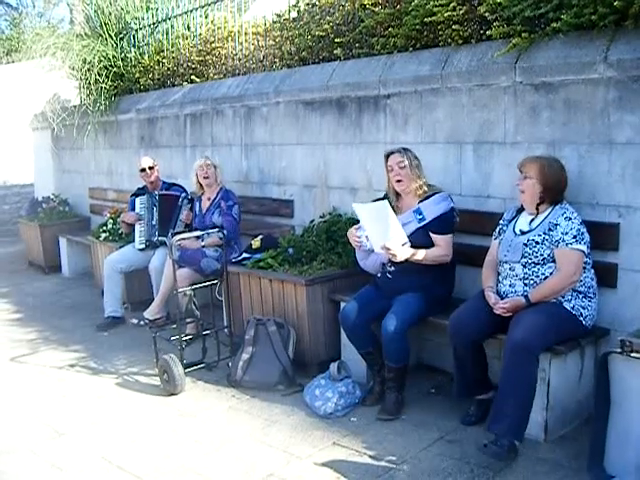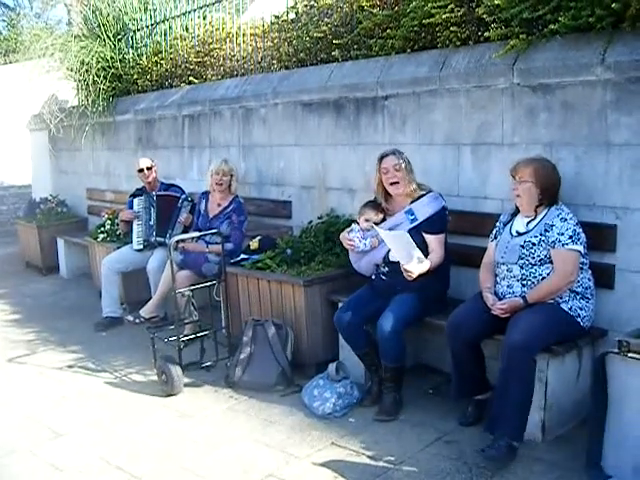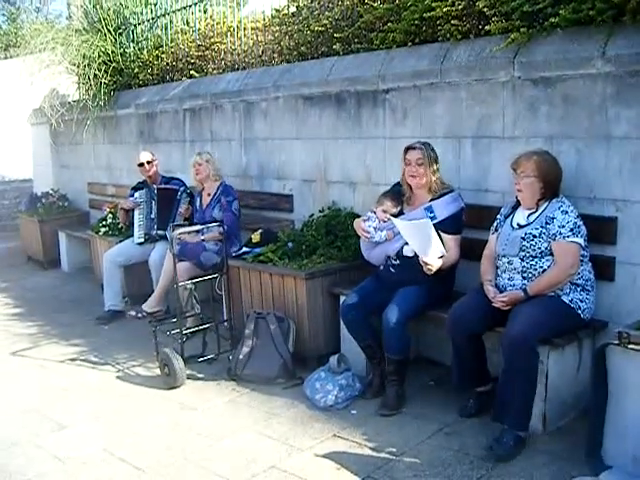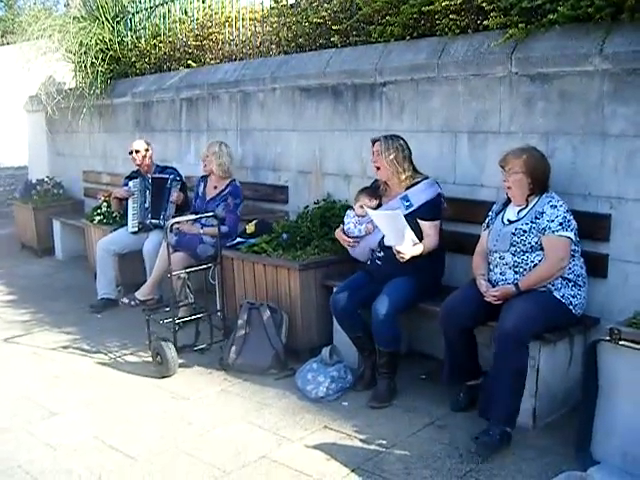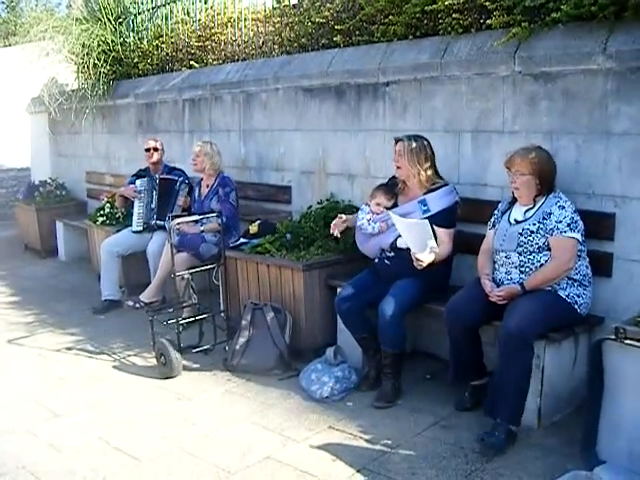
dt=1s
person 1, frame 1
left shoulder: (565, 220)
right shoulder: (511, 216)
left elbow: (569, 275)
right elbow: (491, 260)
left wrist: (525, 301)
right wrist: (490, 291)
left hip: (558, 304)
right hip: (506, 299)
left knee: (520, 342)
right knee: (460, 325)
left ankle: (507, 435)
right ankle: (483, 393)
person 1, frame 2
left shoulder: (561, 221)
right shoulder: (507, 219)
left elbow: (565, 276)
right elbow: (488, 263)
left wrist: (522, 301)
right wrist: (488, 293)
left hip: (556, 305)
right hip: (504, 300)
left knee: (518, 343)
right knee: (458, 325)
left ankle: (507, 436)
right ankle: (480, 394)
person 1, frame 3
left shoulder: (562, 213)
right shoulder: (508, 211)
left elbow: (567, 268)
right elbow: (489, 254)
left wrist: (523, 293)
right wrist: (489, 285)
left hip: (557, 297)
right hip: (504, 292)
left knee: (518, 335)
right knee: (459, 317)
left ankle: (515, 428)
right ankle: (482, 387)
person 1, frame 4
left shoulder: (552, 208)
right shoulder: (500, 208)
left elbow: (557, 262)
right elbow: (481, 251)
left wrist: (515, 288)
right wrist: (482, 280)
left hip: (549, 292)
right hip: (497, 287)
left knee: (510, 330)
right knee: (452, 310)
left ankle: (501, 423)
right ankle: (473, 380)
person 1, frame 5
left shoulder: (559, 209)
right shoulder: (505, 207)
left elbow: (563, 263)
right elbow: (486, 250)
left wrist: (520, 288)
right wrist: (486, 279)
left hip: (554, 291)
right hip: (502, 286)
left knee: (515, 329)
right knee: (457, 310)
left ankle: (507, 421)
right ankle: (478, 380)
person 2, frame 1
left shoulder: (436, 204)
right shoulder: (387, 202)
left elbow: (445, 253)
right elbow: (371, 236)
left wrist: (409, 253)
right wrist: (356, 234)
left hip: (425, 287)
right hip: (386, 282)
left knee: (392, 326)
right knee: (349, 316)
left ankle: (394, 391)
right ankle: (379, 378)
person 2, frame 2
left shoulder: (428, 204)
right shoulder: (381, 204)
left elbow: (437, 253)
left wrist: (421, 266)
right wrist: (348, 236)
left hip: (421, 287)
right hip: (383, 283)
left knee: (387, 326)
right knee: (344, 318)
left ankle: (392, 392)
right ankle: (377, 377)
person 2, frame 3
left shoulder: (446, 203)
right shoulder: (397, 192)
left elbow: (453, 251)
left wrist: (438, 263)
right wrist: (360, 222)
left hip: (425, 280)
right hip: (388, 274)
left knee: (393, 317)
right knee: (349, 309)
left ankle: (395, 386)
right ankle: (379, 369)
person 2, frame 4
left shoulder: (423, 190)
right shoulder: (378, 189)
left elbow: (432, 239)
left wrist: (414, 250)
right wrist: (342, 231)
left hip: (415, 272)
right hip: (378, 268)
left knee: (382, 309)
right knee: (339, 301)
left ankle: (386, 378)
right ankle: (369, 361)
person 2, frame 5
left shoulder: (439, 196)
right shoulder: (394, 185)
left elbow: (446, 245)
left wrist: (430, 257)
right wrist: (348, 220)
left hip: (421, 274)
right hip: (385, 267)
left knee: (388, 310)
right knee: (344, 301)
left ankle: (391, 378)
right ankle: (373, 362)
person 3, frame 1
left shoulder: (175, 191)
right shoulder: (137, 196)
right elbow: (127, 230)
right wrist: (124, 218)
left knee: (156, 266)
right knee: (111, 263)
right ankle: (114, 314)
person 3, frame 2
left shoulder: (173, 191)
right shoulder: (135, 197)
left elbow: (190, 214)
right elbow: (125, 229)
left wrist: (188, 219)
right wrist: (122, 217)
left knee: (154, 266)
right knee: (108, 263)
right ankle: (112, 314)
person 3, frame 3
left shoulder: (175, 184)
right shoulder: (137, 190)
left elbow: (193, 208)
right elbow: (124, 220)
left wrist: (188, 211)
right wrist: (122, 206)
left knee: (156, 259)
right knee: (110, 257)
right ankle: (114, 307)
person 3, frame 4
left shoulder: (169, 173)
right shoulder: (131, 179)
left elbow: (185, 202)
right elbow: (118, 209)
left wrist: (180, 199)
right wrist: (115, 195)
left hip: (162, 227)
left knee: (149, 248)
right knee: (103, 245)
right ankle: (108, 295)
person 3, frame 5
left shoulder: (177, 174)
right shoulder: (138, 177)
left elbow: (191, 201)
right elbow: (120, 205)
left wrist: (186, 202)
right wrist: (121, 192)
left knee: (154, 249)
right knee: (108, 246)
right ankle: (111, 297)
person 4, frame 1
left shoulder: (226, 196)
right shoulder: (198, 200)
left elbow: (230, 234)
left wrist: (200, 243)
right wrist: (189, 242)
left hip: (223, 254)
right hip: (203, 252)
left knee: (174, 256)
right knee: (181, 275)
left ankle: (157, 309)
right ankle: (191, 325)
person 4, frame 2
left shoulder: (236, 206)
right shoulder: (203, 198)
left elbow: (235, 246)
right elbow: (195, 229)
left wrist: (204, 248)
right wrist: (188, 243)
left hip: (221, 259)
right hip: (200, 253)
left knee: (175, 259)
right knee: (182, 276)
left ankle: (153, 308)
person 4, frame 3
left shoulder: (226, 191)
right shoulder: (199, 196)
left elbow: (229, 228)
right elbow: (197, 227)
left wrist: (200, 238)
right wrist: (189, 236)
left hip: (223, 249)
right hip: (203, 247)
left knee: (174, 251)
right knee: (182, 268)
left ankle: (156, 302)
person 4, frame 4
left shoulder: (233, 189)
right shoulder: (202, 181)
left elbow: (230, 229)
right elbow: (193, 212)
left wrist: (198, 230)
right wrist: (186, 224)
left hip: (216, 242)
right hip: (196, 236)
left knee: (171, 240)
right knee: (176, 258)
left ankle: (148, 290)
person 4, frame 5
left shoulder: (224, 182)
right shoulder: (198, 185)
left elbow: (228, 220)
right elbow: (195, 216)
left wrist: (198, 229)
right wrist: (187, 225)
left hip: (221, 239)
right hip: (201, 237)
left knee: (173, 241)
right knee: (180, 259)
left ankle: (153, 293)
